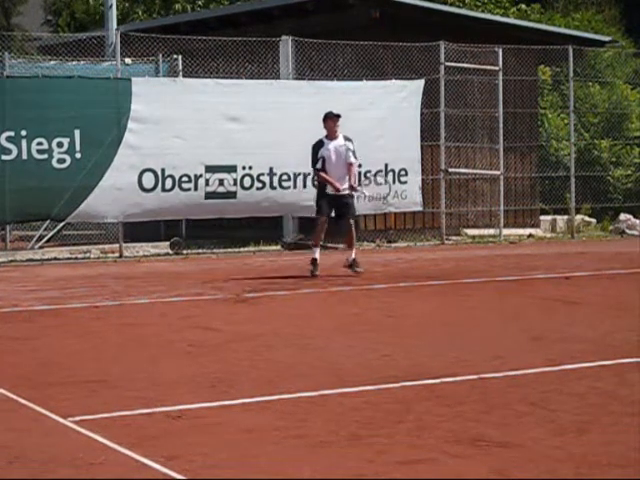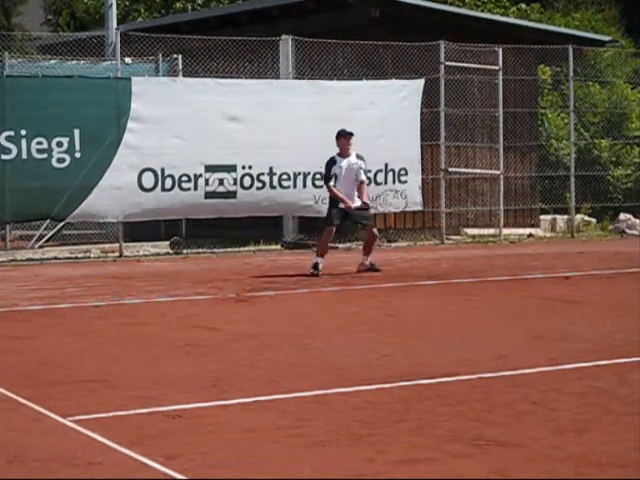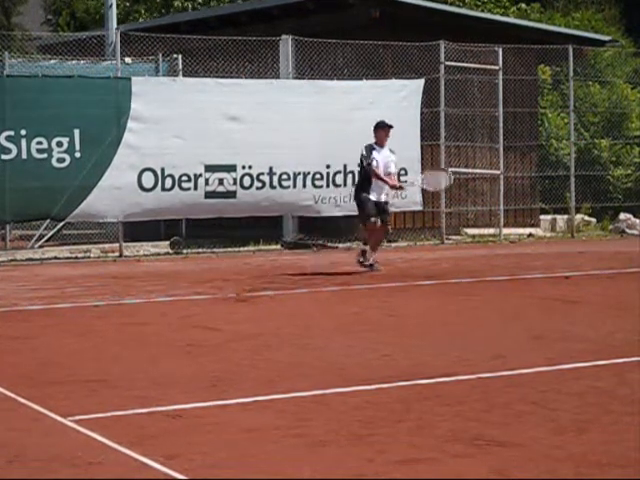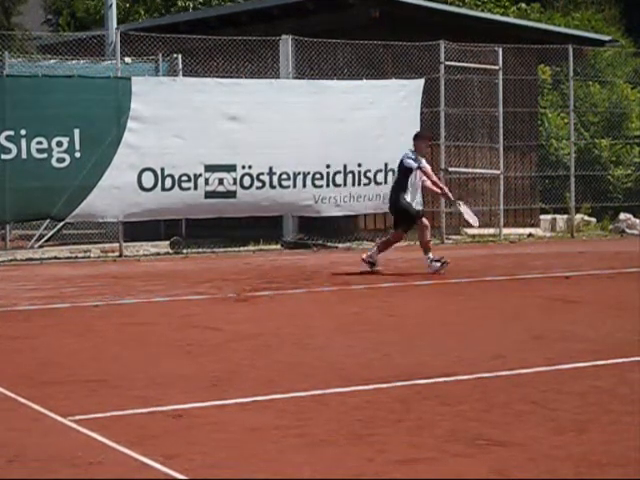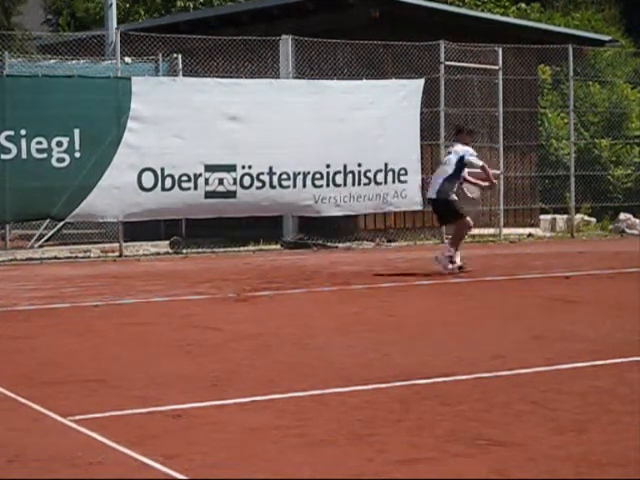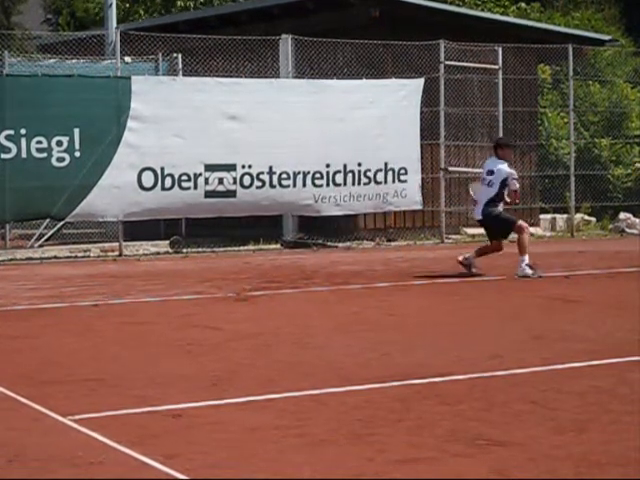
dt=0.3s
person 1, frame 1
left shoulder: (347, 142)
right shoulder: (318, 146)
left elbow: (351, 164)
right elbow: (318, 172)
left wrist: (352, 181)
right wrist: (333, 183)
left hip: (345, 191)
right hip: (326, 191)
left knee: (350, 223)
right knee: (322, 221)
left ankle: (351, 259)
right ankle: (315, 259)
person 1, frame 2
left shoulder: (359, 159)
right shoulder: (331, 163)
left elbow: (362, 182)
right elbow: (330, 187)
left wrist: (364, 199)
right wrist: (344, 200)
left hip: (358, 205)
right hip: (338, 204)
left knee: (373, 232)
right knee: (329, 231)
left ankle: (366, 263)
right ankle: (317, 264)
person 1, frame 3
left shoulder: (390, 154)
right shoulder: (369, 149)
left elbow: (390, 174)
right elbow: (372, 169)
left wrist: (396, 183)
right wrist: (387, 182)
left hip: (381, 197)
right hip: (365, 194)
left knee: (384, 228)
right knee: (374, 223)
left ankle: (369, 258)
right ankle: (364, 251)
person 1, frame 4
left shoulder: (423, 161)
right shoulder: (409, 155)
left elbow: (425, 184)
right elbow: (426, 172)
left wrist: (441, 192)
right wrist: (443, 188)
left hip: (406, 202)
right hip: (400, 200)
left knee: (398, 235)
right knee: (424, 224)
left ankle: (371, 256)
right ankle: (431, 261)
person 1, frame 5
left shoulder: (454, 151)
right shoulder: (466, 151)
right elbow: (483, 167)
left wrist: (481, 184)
right wrist: (491, 181)
left hip: (435, 195)
right hip: (442, 195)
left knee: (460, 225)
right knee: (466, 224)
left ankle: (454, 260)
right ankle: (446, 256)
person 1, frame 6
left shoulder: (489, 163)
right shoulder: (508, 172)
right elbow: (515, 194)
right wrist: (513, 201)
left hip: (481, 213)
right hip: (489, 213)
left knee: (497, 245)
right knee: (523, 228)
left ankle: (467, 259)
right ankle: (524, 266)
